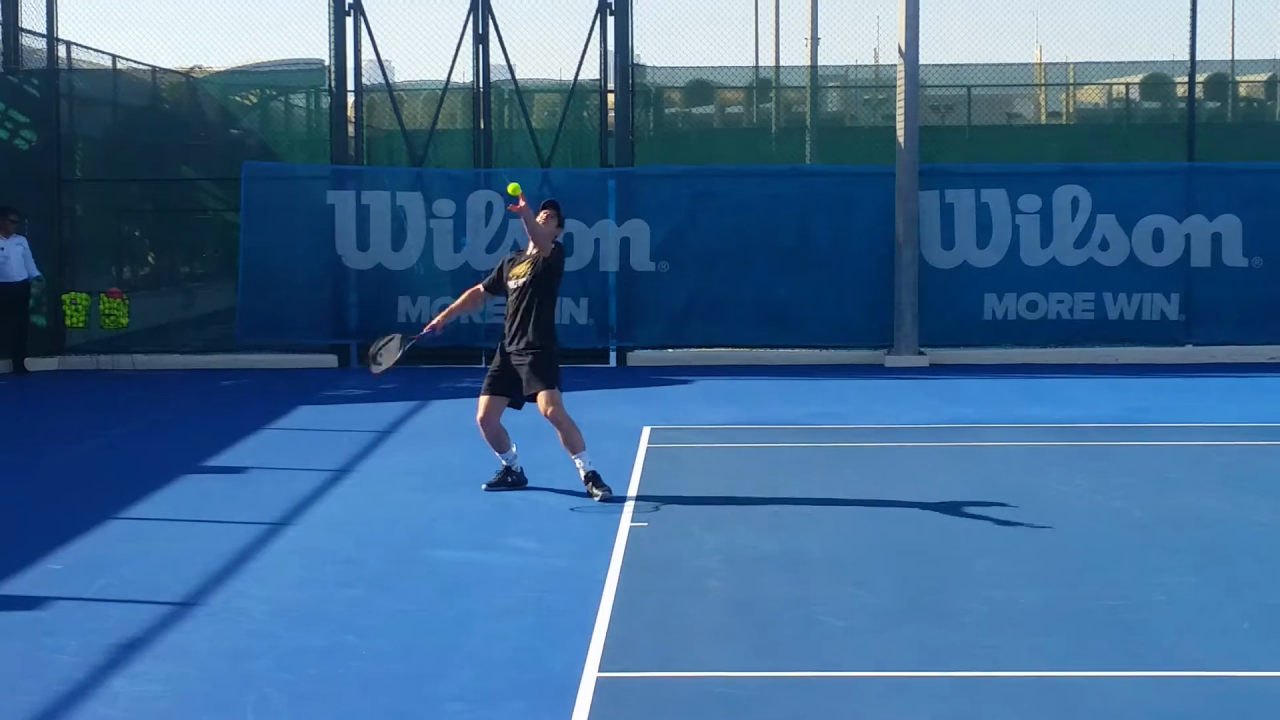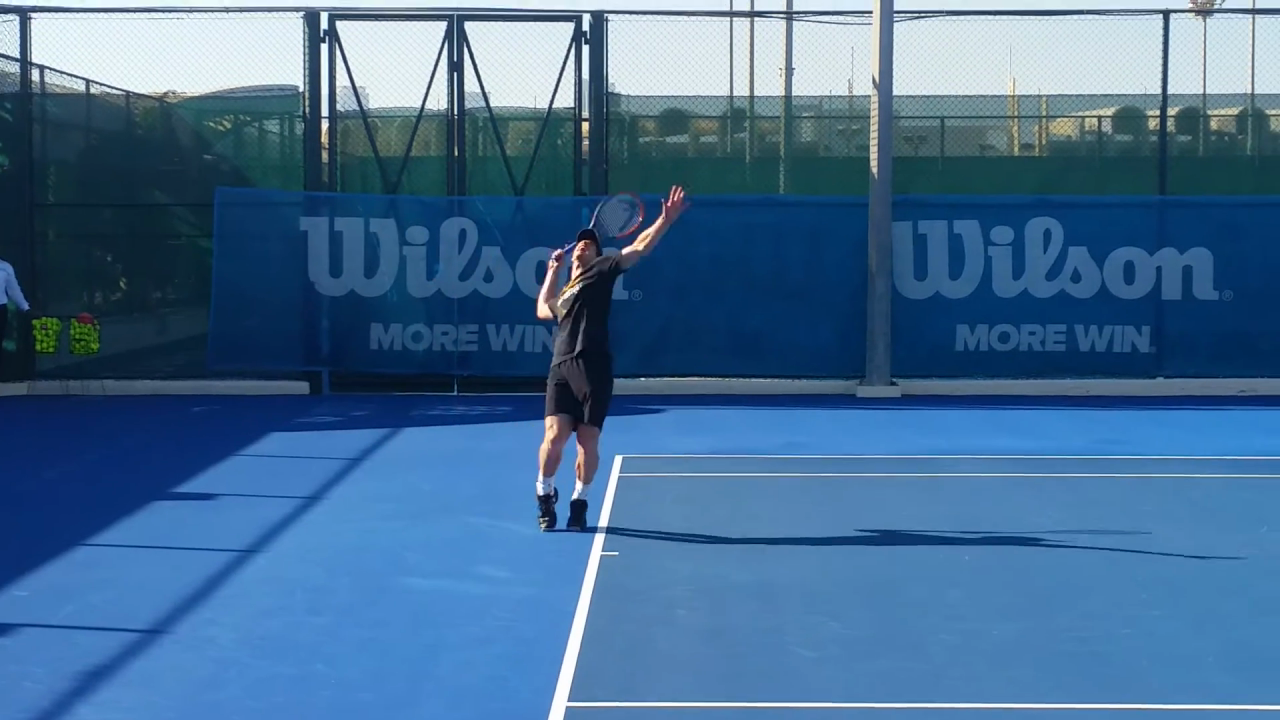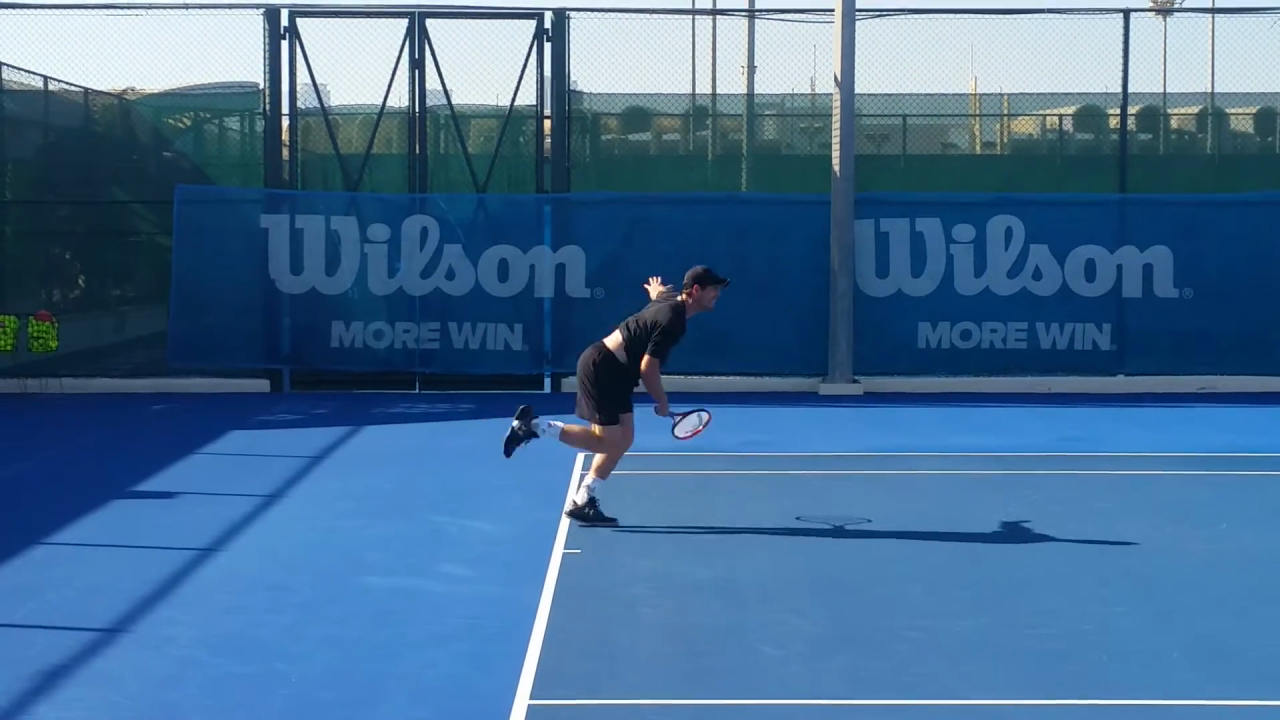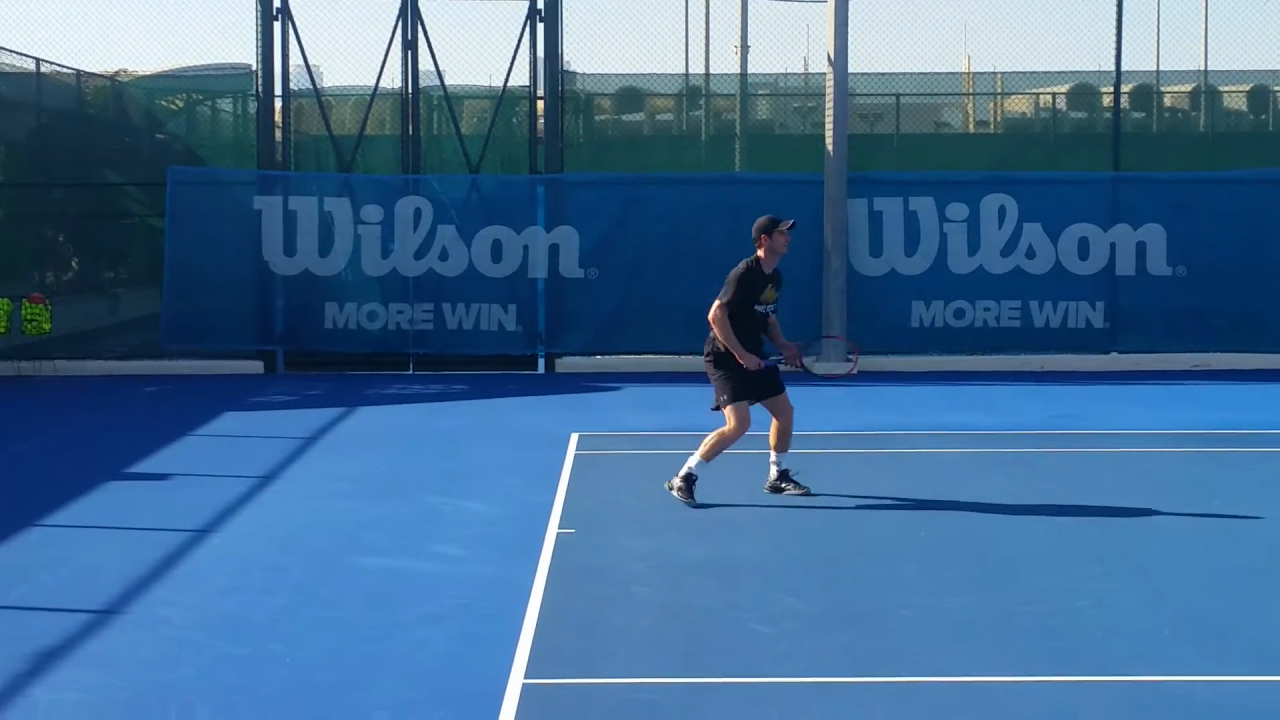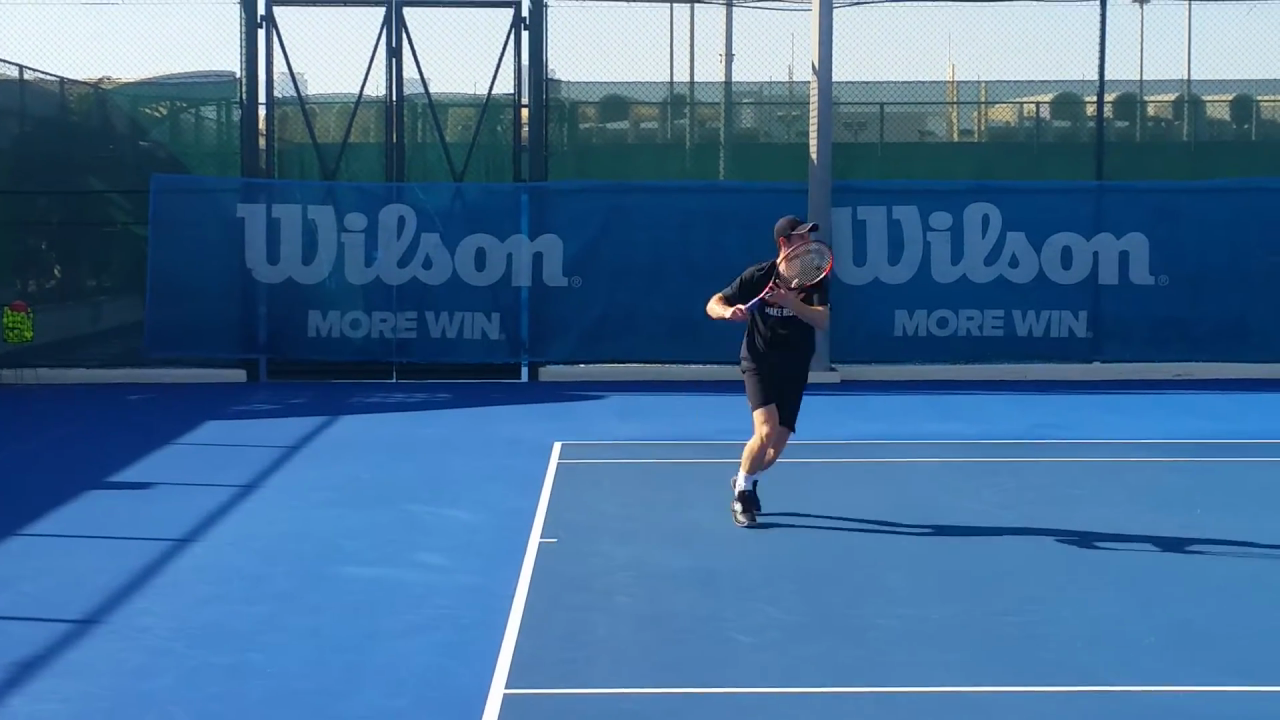
dt=0.7s
person 1, frame 1
left shoulder: (553, 252)
right shoulder: (510, 260)
left elbow: (540, 239)
right elbow: (479, 293)
left wrist: (524, 217)
right wrist: (443, 317)
left hip: (539, 354)
right hip: (509, 353)
left knee: (553, 411)
right knee: (486, 417)
left ankle: (589, 475)
right ankle: (513, 469)
person 1, frame 2
left shoulder: (602, 268)
right shoulder: (561, 290)
left elbow: (641, 248)
right elbow: (542, 310)
left wrist: (667, 218)
right wrist: (552, 270)
left hip: (591, 369)
right hip: (561, 368)
left knee: (587, 443)
right knee: (554, 439)
left ankle: (578, 501)
right ankle: (545, 496)
person 1, frame 3
left shoulder: (673, 304)
right shoulder: (674, 324)
left elbow: (659, 294)
right elbow: (648, 369)
left wrist: (658, 289)
right wrist: (661, 401)
left hip: (602, 365)
right hip: (603, 367)
left knee: (621, 440)
right knee: (613, 441)
left ankle: (582, 501)
right ankle: (533, 424)
person 1, frame 4
left shoulder: (776, 276)
right shoulder: (745, 273)
right elbow: (716, 316)
left wrist: (783, 344)
right wrist: (742, 354)
left hip: (751, 355)
right hip: (725, 356)
left knee: (785, 412)
right knee: (739, 424)
left ankle: (778, 477)
right ankle: (684, 478)
person 1, frame 5
left shoulder: (816, 277)
right shoulder: (757, 276)
left elbow: (823, 321)
right elbow: (713, 305)
left wrist: (796, 305)
right wrist: (729, 311)
left hip: (794, 371)
right hip: (759, 365)
left knee: (776, 445)
right knee: (766, 430)
left ankle: (745, 480)
right ankle: (743, 495)
